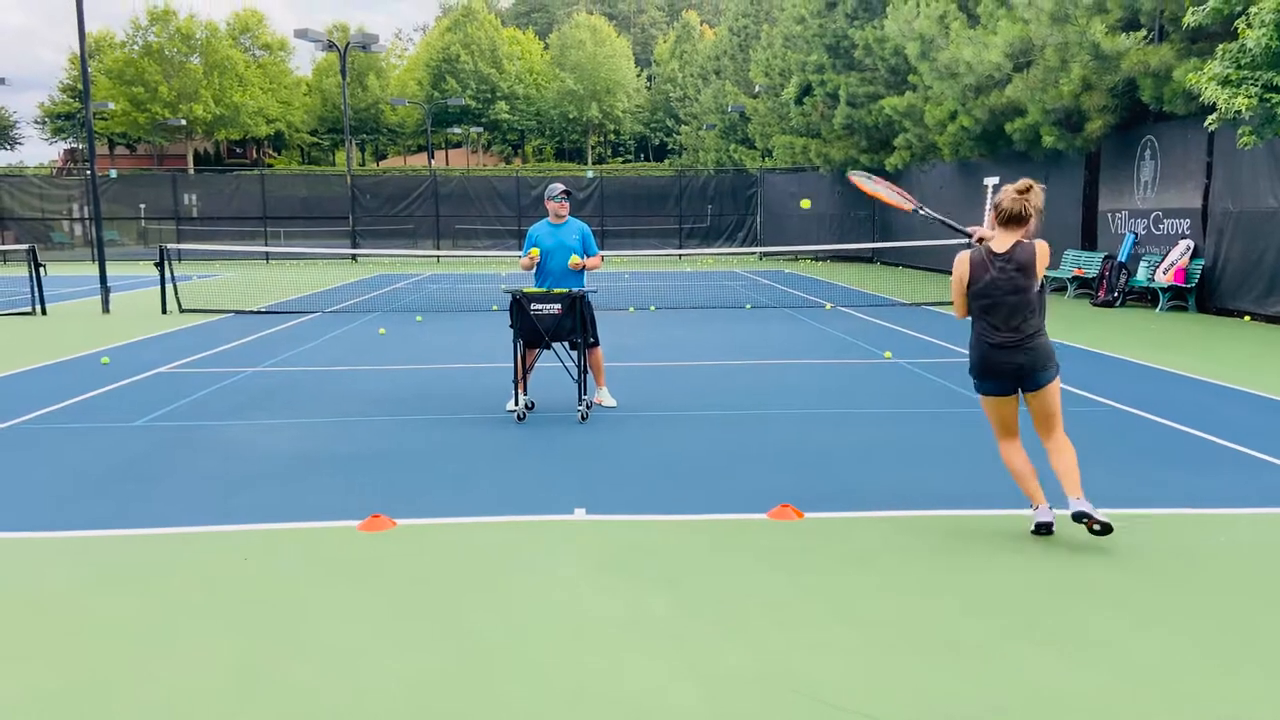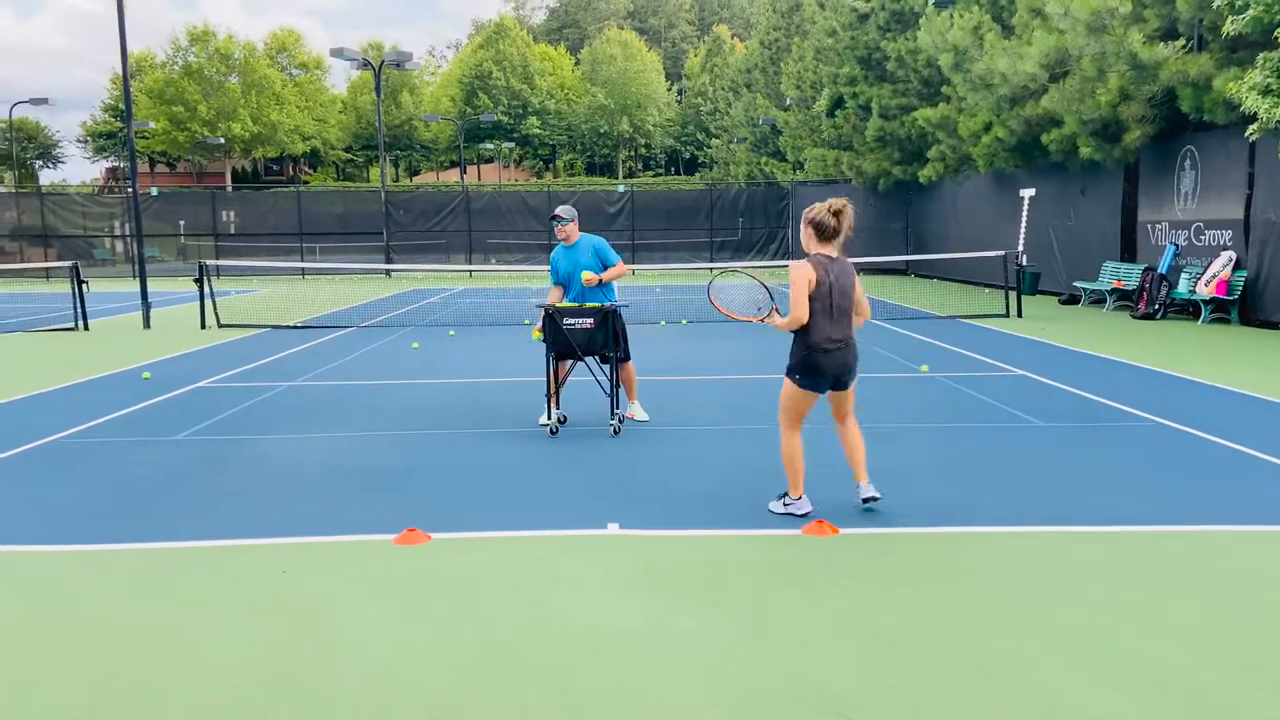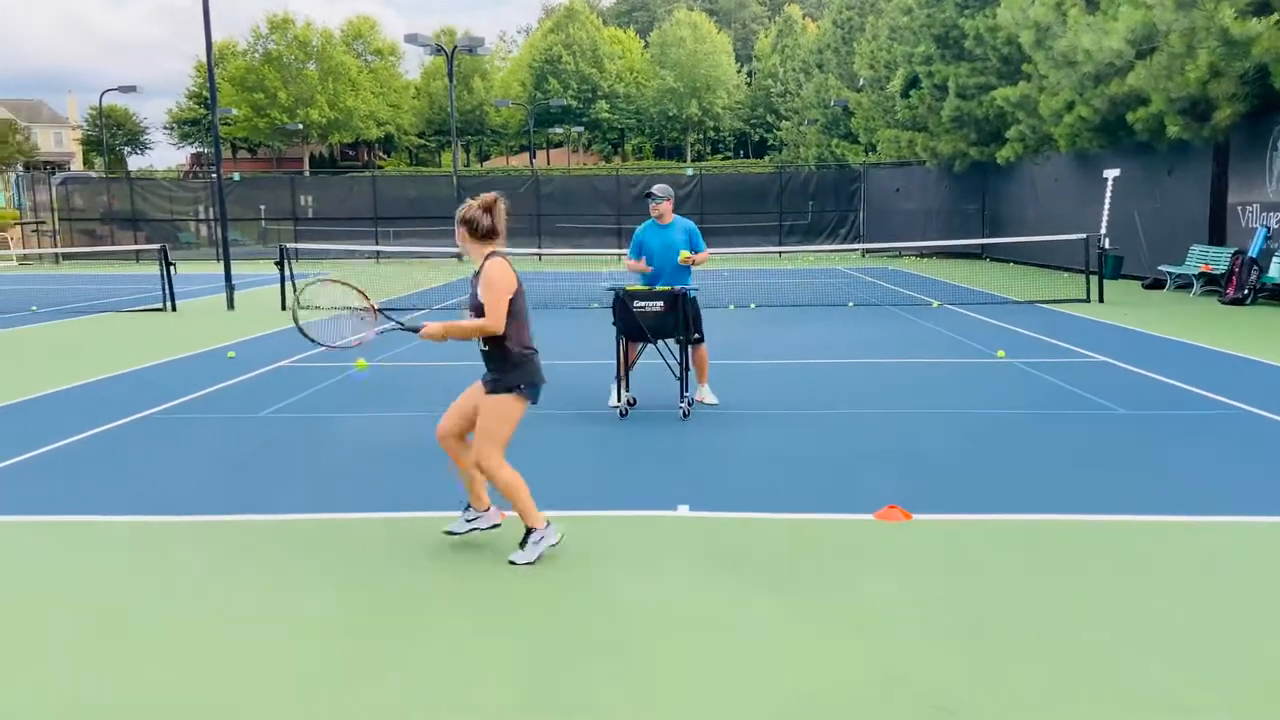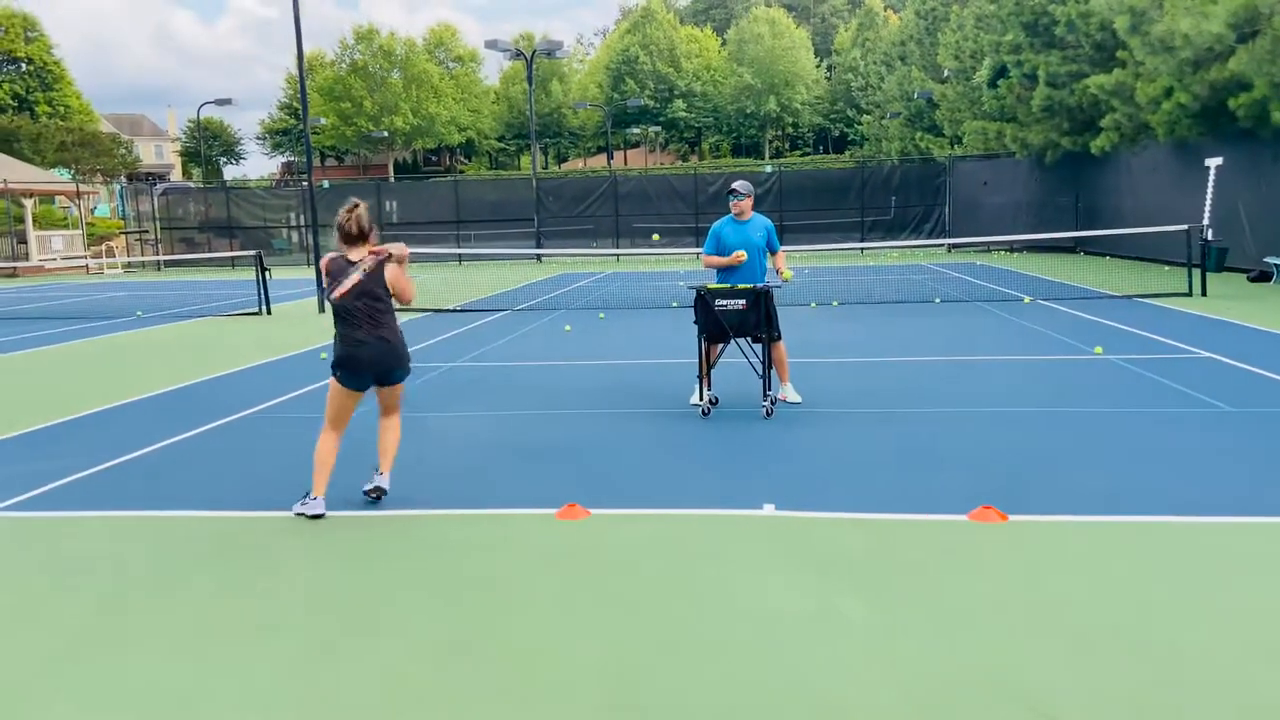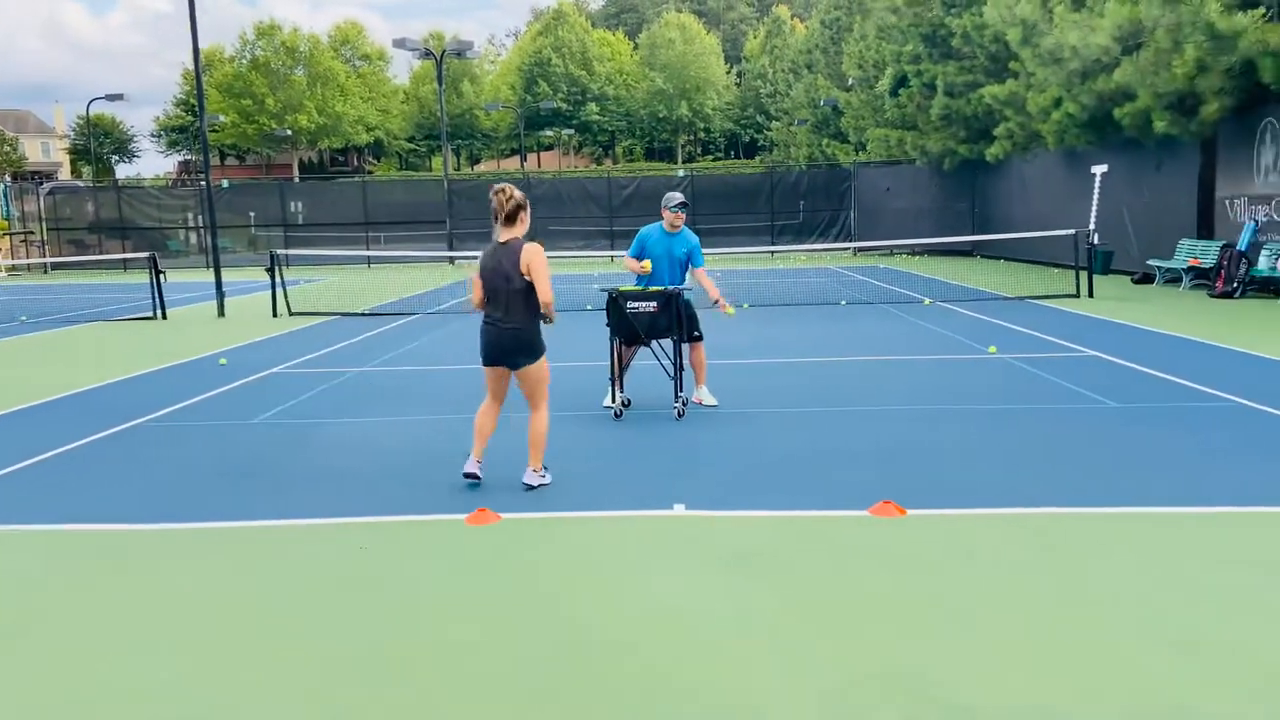
dt=1s
person 1, frame 1
left shoulder: (966, 261)
right shoulder: (1039, 253)
left elbow: (961, 312)
right wrist: (991, 239)
left hip: (991, 364)
right hip: (1036, 358)
left knee: (1007, 439)
right knee: (1053, 434)
left ankle: (1041, 510)
right ankle: (1077, 503)
person 1, frame 2
left shoulder: (802, 269)
right shoulder: (847, 268)
left elbow: (799, 318)
right elbow: (863, 313)
left wrist: (780, 323)
left hip: (811, 360)
right hip: (846, 358)
left knee: (790, 426)
right knee: (845, 419)
left ankle: (795, 498)
right ankle: (864, 484)
person 1, frame 3
left shoulder: (496, 268)
right shoulder: (482, 271)
left elbow: (494, 324)
right elbow: (480, 323)
left wrist: (446, 329)
right wrist: (446, 330)
left hip: (515, 375)
right hip: (499, 374)
left knee: (486, 459)
right knee: (448, 432)
left ankle: (539, 530)
right ankle: (481, 509)
person 1, frame 4
left shoulder: (328, 265)
right shoulder: (388, 269)
right elbow: (407, 299)
left wrist: (374, 255)
right wrist: (400, 262)
left hip: (351, 360)
right hip: (392, 358)
left knee: (332, 429)
right knee: (390, 412)
left ankle: (315, 497)
right ankle: (382, 475)
person 1, frame 5
left shoulder: (488, 254)
right shoulder: (531, 251)
left elbow: (476, 300)
right elbow: (546, 299)
right wrist: (547, 315)
left hip: (491, 338)
right hip: (524, 341)
left knee: (493, 401)
right knee: (539, 406)
left ankle: (474, 460)
right ankle: (534, 471)
person 2, frame 1
left shoulder: (581, 228)
right shoulder: (535, 230)
left elbow: (597, 260)
right elbow: (524, 264)
left wrist: (583, 264)
right wrist: (529, 261)
left knee: (592, 345)
right knee: (529, 346)
left ankle: (601, 391)
right ankle: (520, 394)
person 2, frame 2
left shoulder: (595, 243)
right shoulder: (556, 255)
left elbow: (621, 268)
right elbow: (557, 290)
left wrist: (599, 278)
right wrist: (544, 317)
left knee: (622, 360)
right knee: (559, 359)
left ankle: (633, 405)
right ankle: (552, 408)
person 2, frame 3
left shoulder: (688, 227)
right shoulder: (642, 231)
left elbow: (705, 254)
right elbow: (630, 262)
left wrist: (693, 259)
right wrist: (638, 267)
left knee: (697, 341)
right knee: (632, 341)
left ankle: (703, 388)
right ankle: (620, 389)
person 2, frame 4
left shoulder: (765, 224)
right shoulder: (719, 227)
left elbow: (776, 252)
right elbow: (706, 260)
left wrist: (781, 268)
right wrist: (729, 260)
left knee: (774, 340)
right knee: (712, 341)
left ankle: (785, 387)
right ankle: (702, 388)
person 2, frame 5
left shoulder: (691, 239)
right shoulder: (646, 234)
left elbow: (700, 272)
right elbow: (628, 260)
left wrist: (716, 297)
right wrist: (637, 267)
left knee: (696, 340)
right knee: (628, 345)
left ankle: (701, 390)
right ankle: (615, 389)
